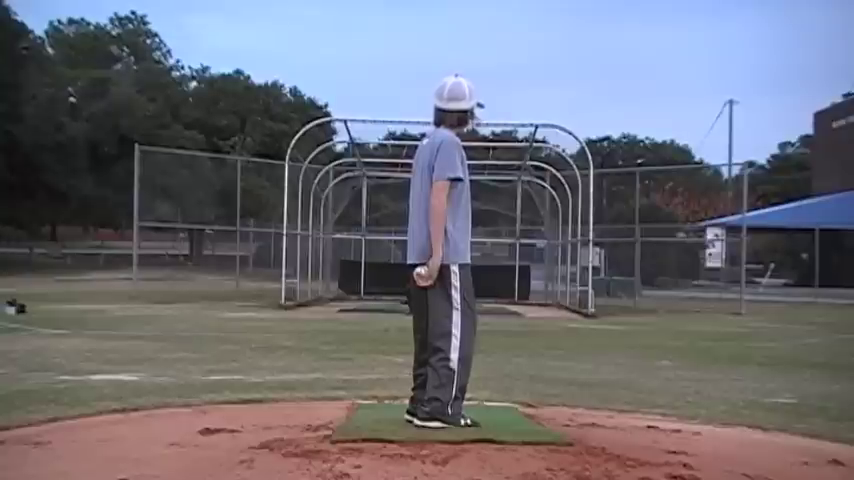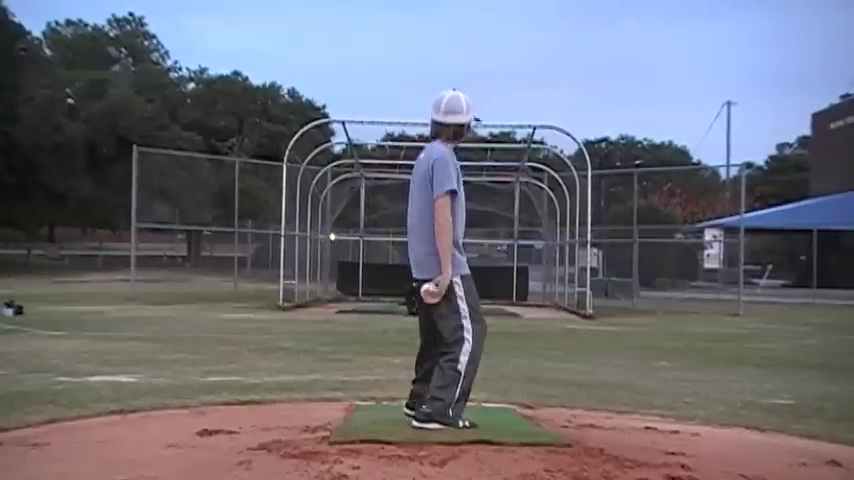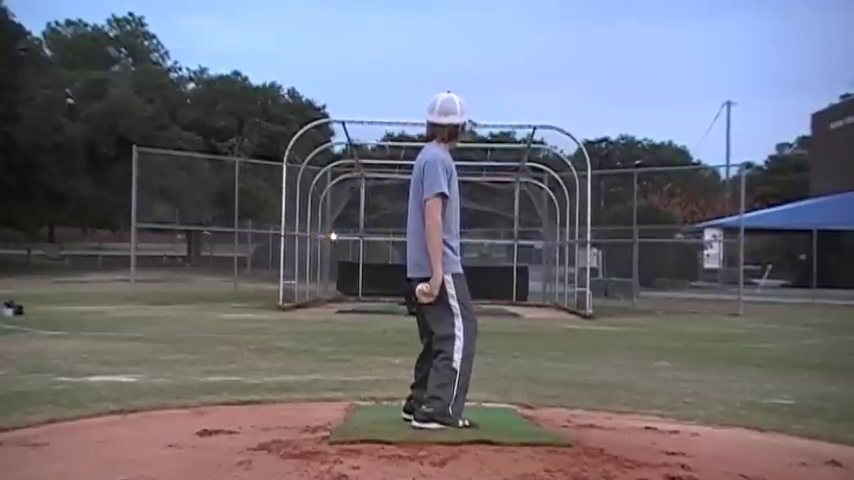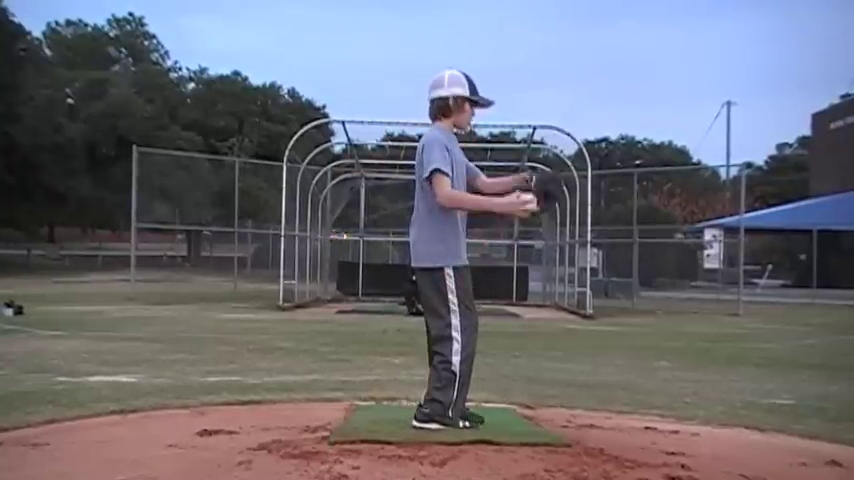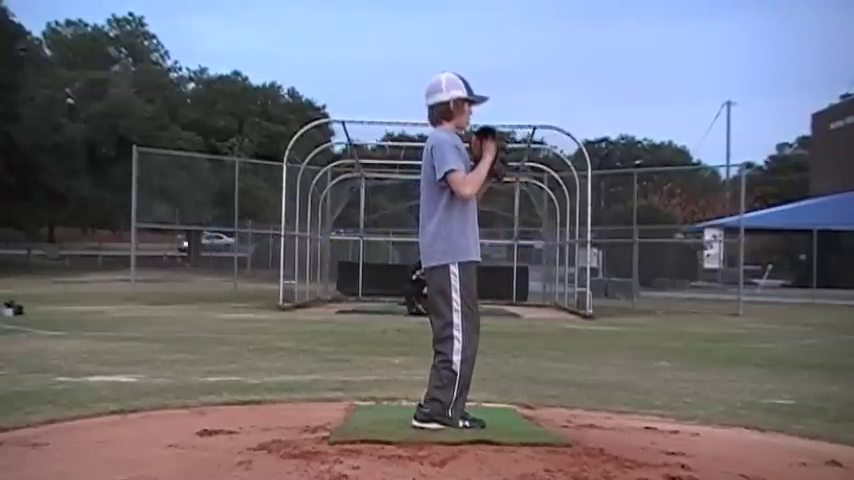
dt=1s
person 1, frame 1
left shoulder: (427, 143)
right shoulder: (448, 142)
right elbow: (439, 198)
right wrist: (438, 252)
left hip: (421, 254)
right hip: (447, 255)
left knee: (431, 332)
right knee: (454, 330)
left ankle: (422, 403)
right ankle: (438, 408)
person 1, frame 2
left shoulder: (425, 156)
right shoulder: (443, 157)
right elbow: (442, 216)
right wrist: (447, 269)
left hip: (423, 265)
right hip: (442, 266)
left knee: (437, 335)
right knee: (467, 334)
left ankle: (420, 400)
right ankle: (438, 410)
person 1, frame 3
left shoulder: (429, 156)
right shoulder: (437, 159)
right elbow: (433, 218)
right wrist: (438, 271)
left hip: (424, 267)
right hip: (439, 266)
left knee: (438, 335)
right knee: (459, 332)
left ankle: (419, 403)
right ankle: (438, 410)
person 1, frame 4
left shoulder: (450, 145)
right shoulder: (435, 140)
left elbow: (484, 184)
right elbow: (444, 195)
left wrist: (519, 181)
right wrist: (502, 205)
left hip: (440, 254)
right hip: (441, 255)
left knee: (447, 330)
right knee: (458, 329)
left ankle: (440, 404)
right ankle: (438, 410)
person 1, frame 5
left shoulder: (447, 142)
right shoulder: (443, 141)
left elbow: (470, 192)
right elbow: (465, 189)
left wrist: (487, 163)
right wrist: (487, 157)
left hip: (449, 253)
right hip: (451, 255)
left knee: (455, 333)
right knee: (459, 333)
left ankle: (439, 407)
right ankle: (439, 409)
